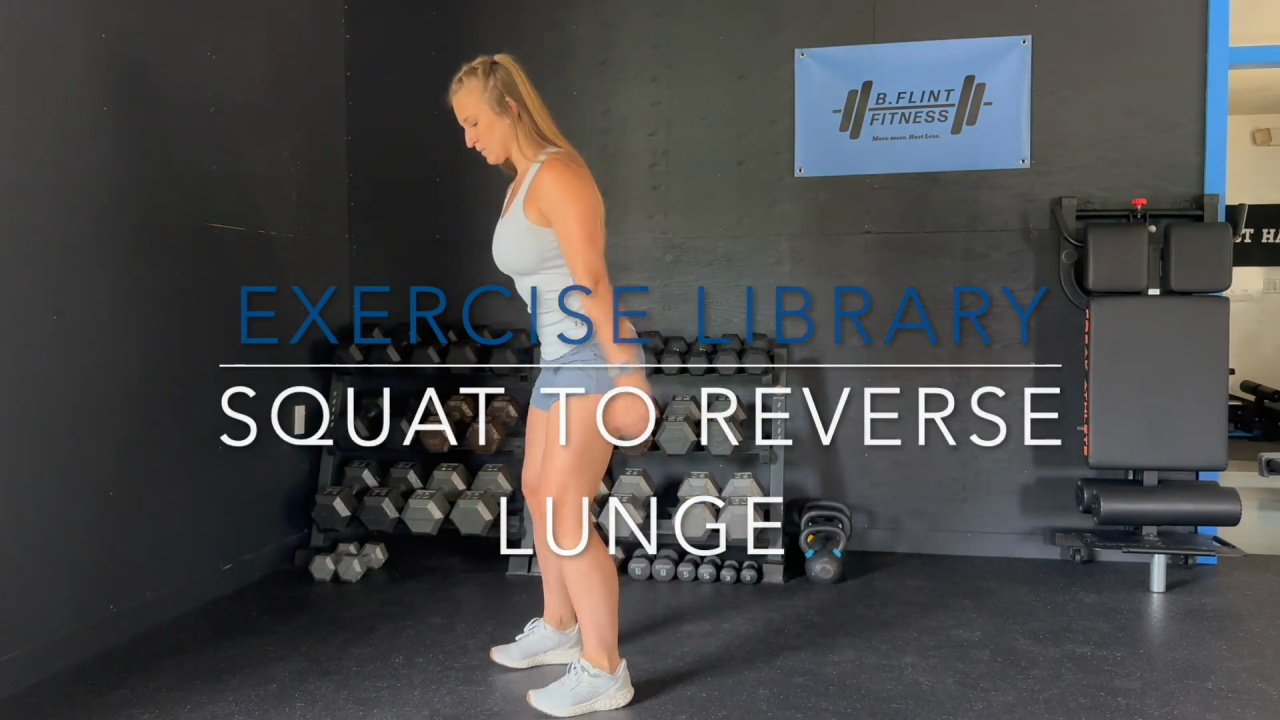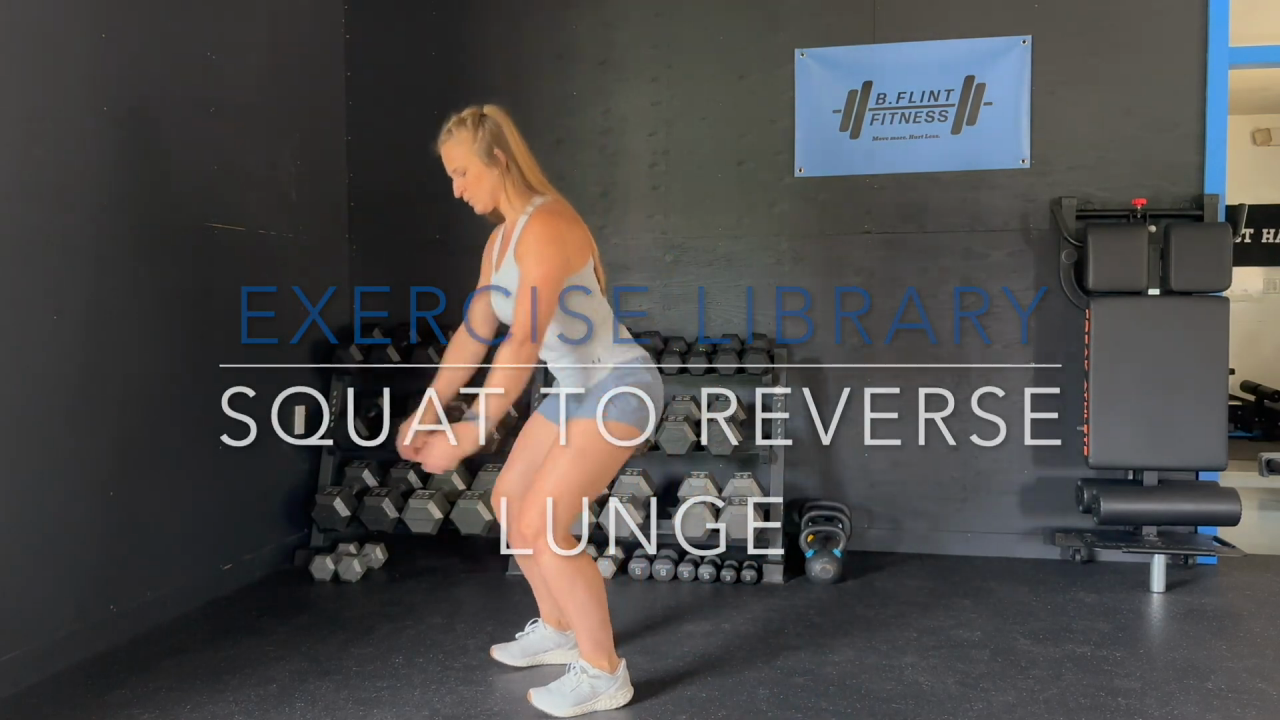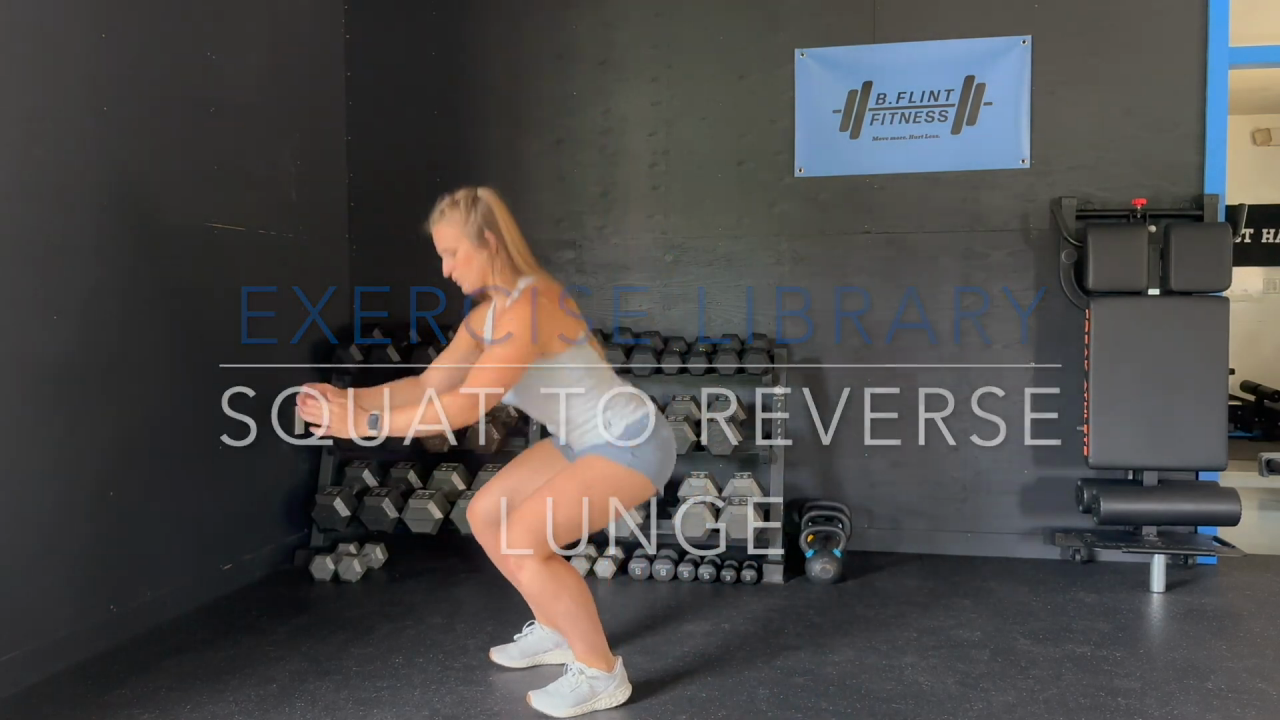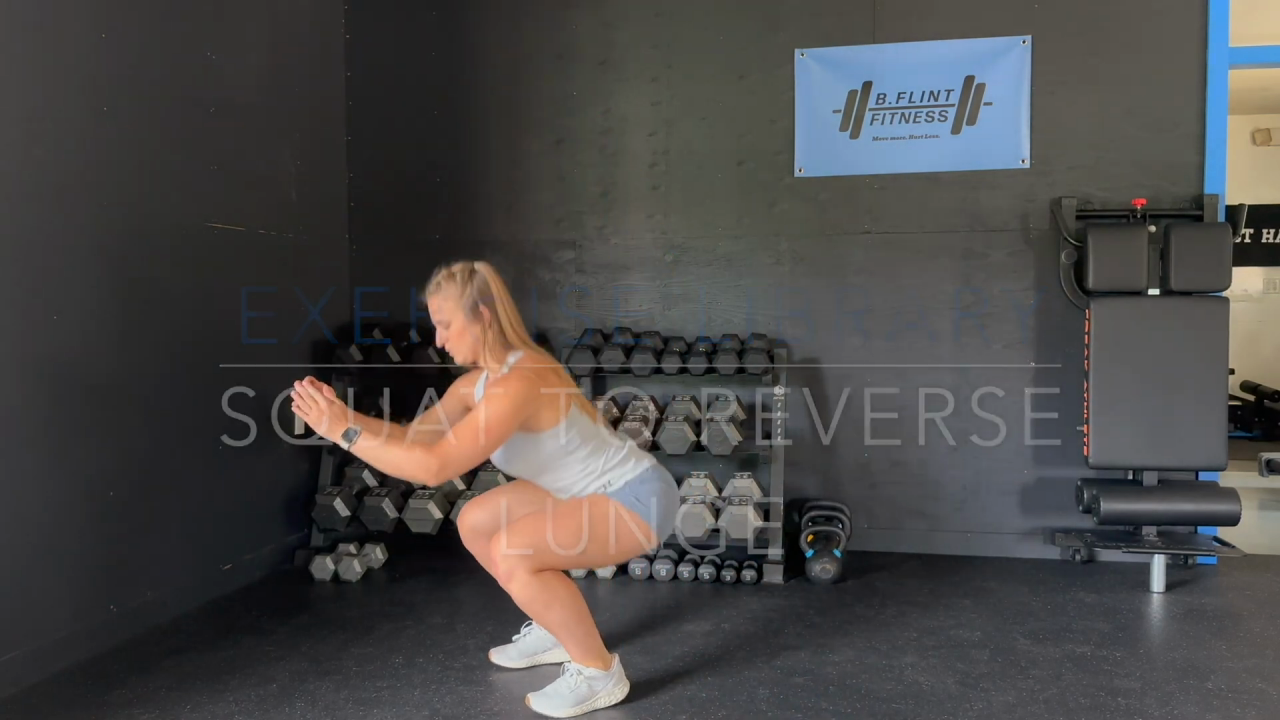
dt=0.2s
person 1, frame 1
left shoulder: (557, 174)
right shoulder: (521, 184)
left elbow: (594, 286)
left wrist: (624, 378)
left hip: (596, 363)
right hip: (564, 361)
left knee: (562, 512)
right knee: (541, 497)
right ankle: (559, 629)
person 1, frame 2
left shoulder: (546, 228)
right shoulder: (503, 242)
left elbow: (524, 344)
right elbow: (473, 332)
left wrist: (469, 431)
right wrist: (427, 410)
left hip: (618, 391)
right hip: (580, 389)
left knee: (540, 527)
right knee: (509, 501)
right ankle: (559, 631)
person 1, frame 3
left shoulder: (530, 309)
right shoulder: (487, 316)
left elbow: (464, 408)
right elbow: (425, 387)
left wrist: (363, 422)
right wrist: (348, 400)
left hip: (633, 446)
right hip: (591, 442)
left knee: (521, 543)
right knee: (485, 515)
left ankle: (601, 673)
right ankle: (558, 631)
person 1, frame 4
left shoulder: (519, 384)
right shoulder: (478, 381)
left elbow: (435, 465)
right elbow: (410, 440)
left wrist: (345, 432)
right wrist: (345, 417)
left hip: (637, 502)
right hip: (601, 494)
left knee: (512, 553)
right knee: (474, 523)
left ankle: (598, 673)
right ankle: (557, 630)
